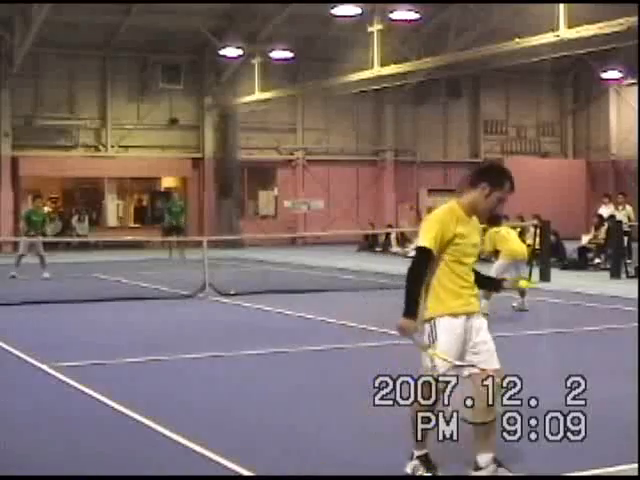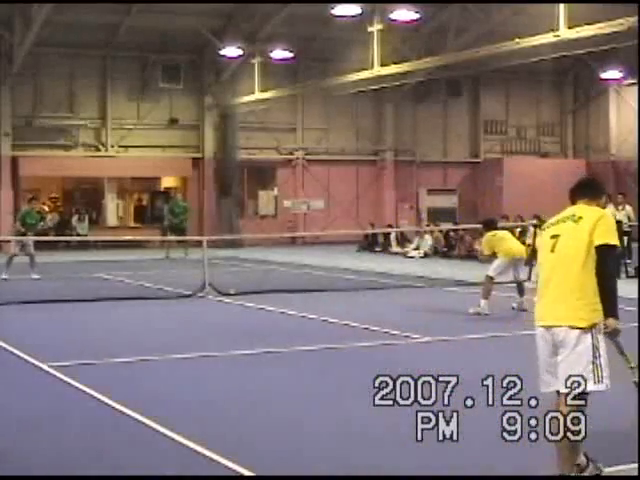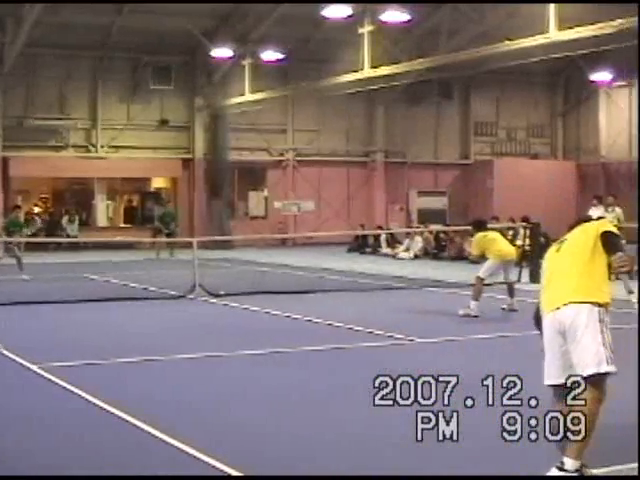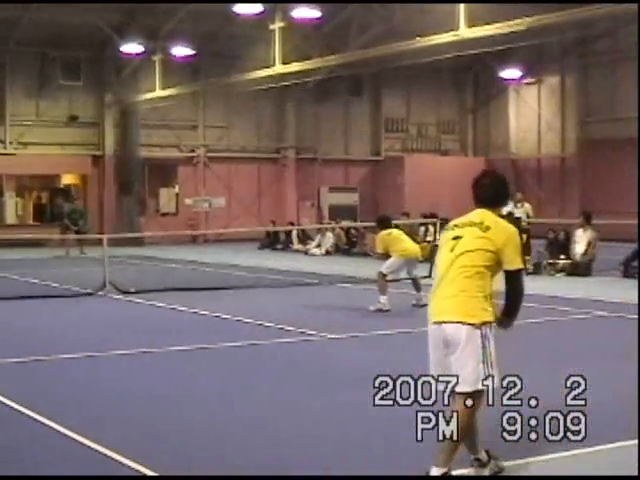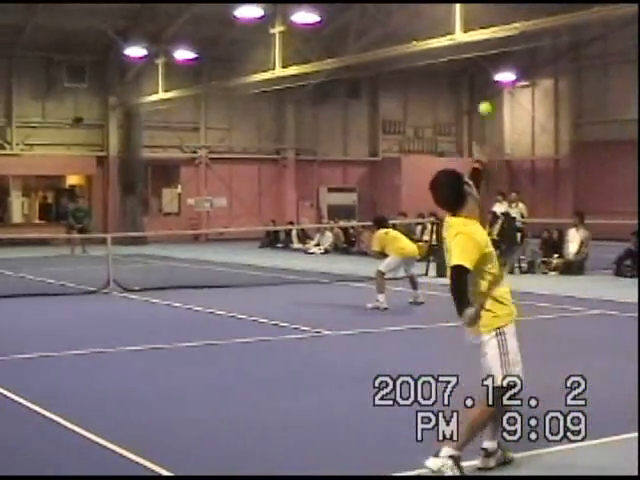
dt=1s
person 1, frame 1
left shoulder: (474, 224)
right shoulder: (442, 217)
right elbow: (418, 268)
left wrist: (499, 284)
right wrist: (409, 315)
left hip: (472, 315)
right hip: (443, 317)
left ankle: (485, 461)
right ankle: (419, 457)
person 1, frame 2
left shoulder: (549, 225)
right shoulder: (600, 217)
right elbow: (605, 268)
right wrist: (611, 313)
left hip: (545, 319)
right hip: (579, 319)
left knee: (564, 397)
right knee: (572, 401)
left ankle: (576, 462)
right ankle: (567, 470)
person 1, frame 3
left shoulder: (555, 249)
right shoulder: (599, 226)
right elbow: (609, 237)
left wrist: (549, 338)
right wrist: (618, 254)
left hip: (551, 312)
right hip: (584, 307)
left knee: (563, 394)
right knee: (592, 388)
left ankle: (568, 464)
right ankle: (569, 467)
person 1, frame 4
left shoulder: (452, 226)
right shoulder: (505, 231)
right elbow: (514, 287)
right wrist: (507, 318)
left hip: (438, 315)
right hip: (469, 319)
left knee: (463, 395)
right knee: (468, 397)
left ankle: (480, 459)
right ankle: (438, 470)
person 1, frame 5
left shoulder: (459, 222)
right shoulder: (465, 233)
left elbow: (471, 205)
right elbow: (458, 279)
left wrist: (477, 169)
right wrist: (465, 310)
left hip: (492, 317)
right hip: (492, 320)
left knee: (501, 386)
right knee: (495, 394)
left ankle: (491, 449)
right ankle: (447, 455)
